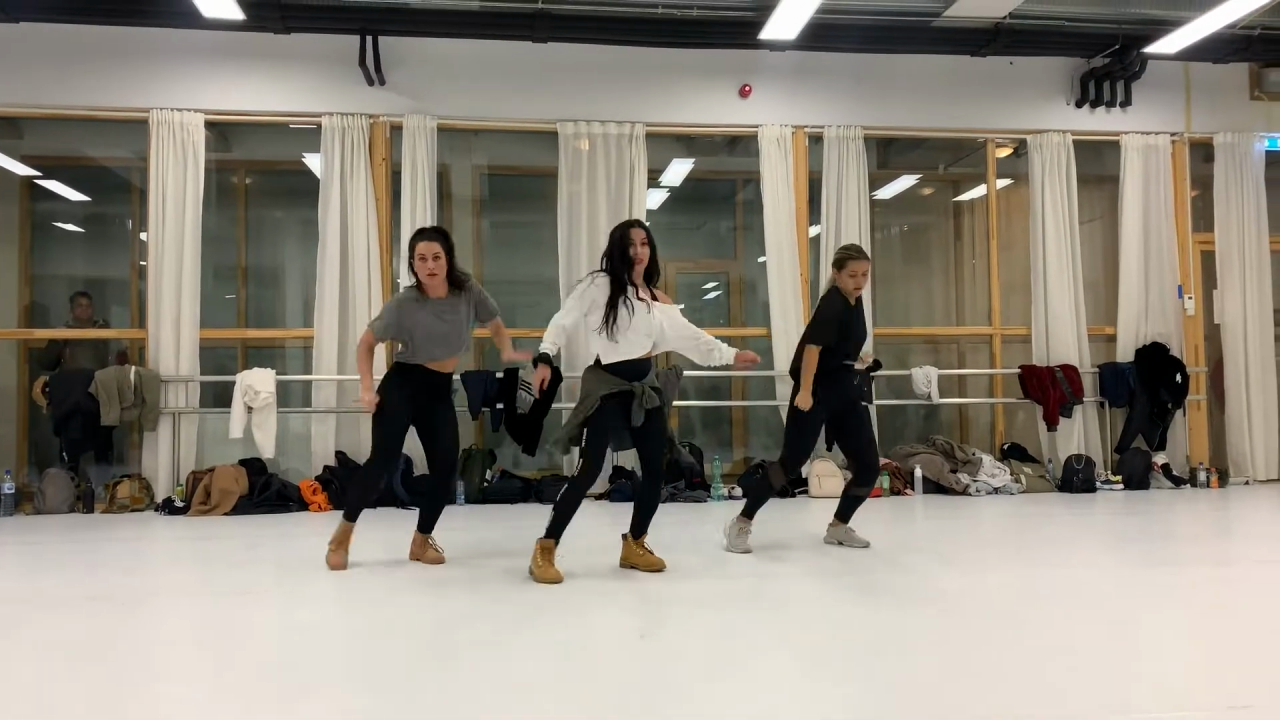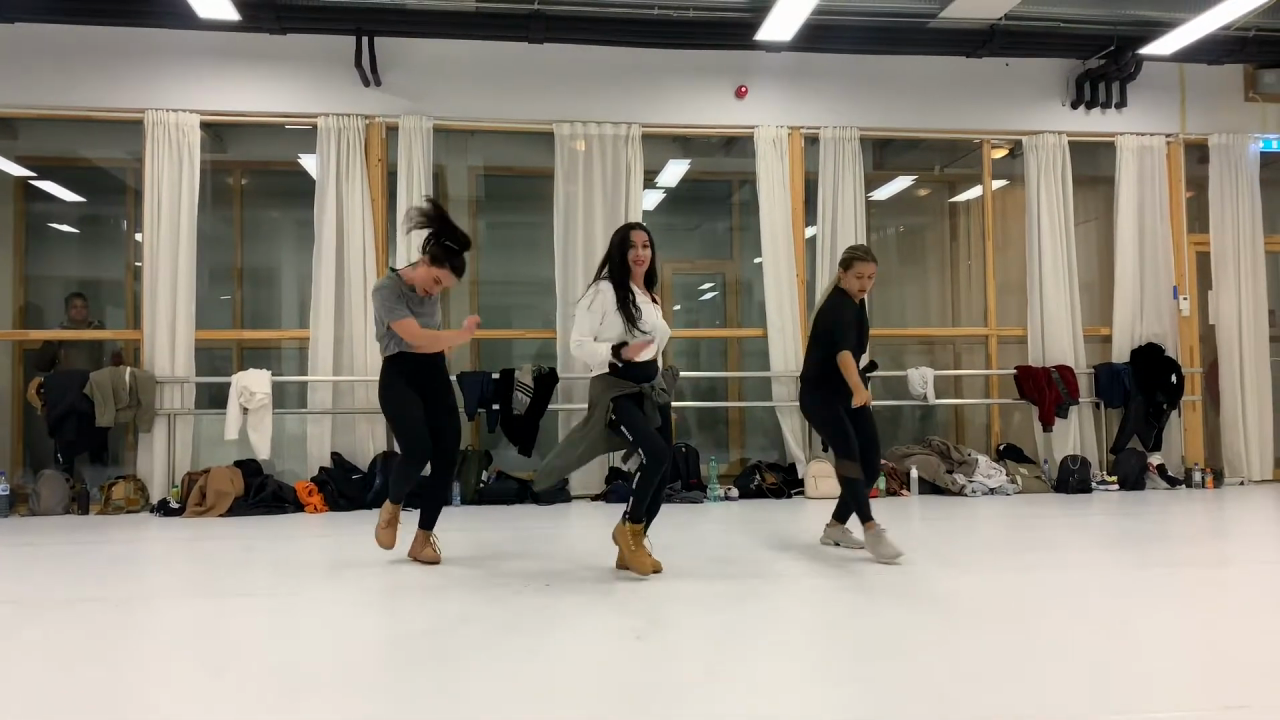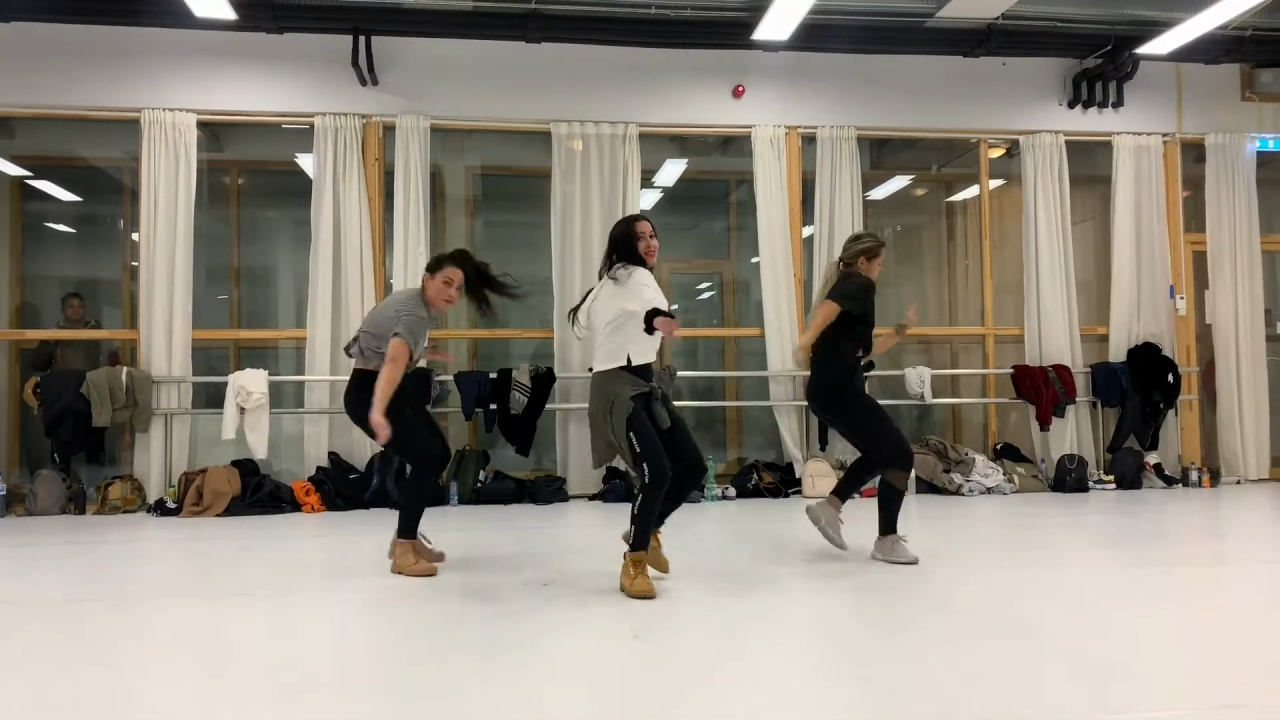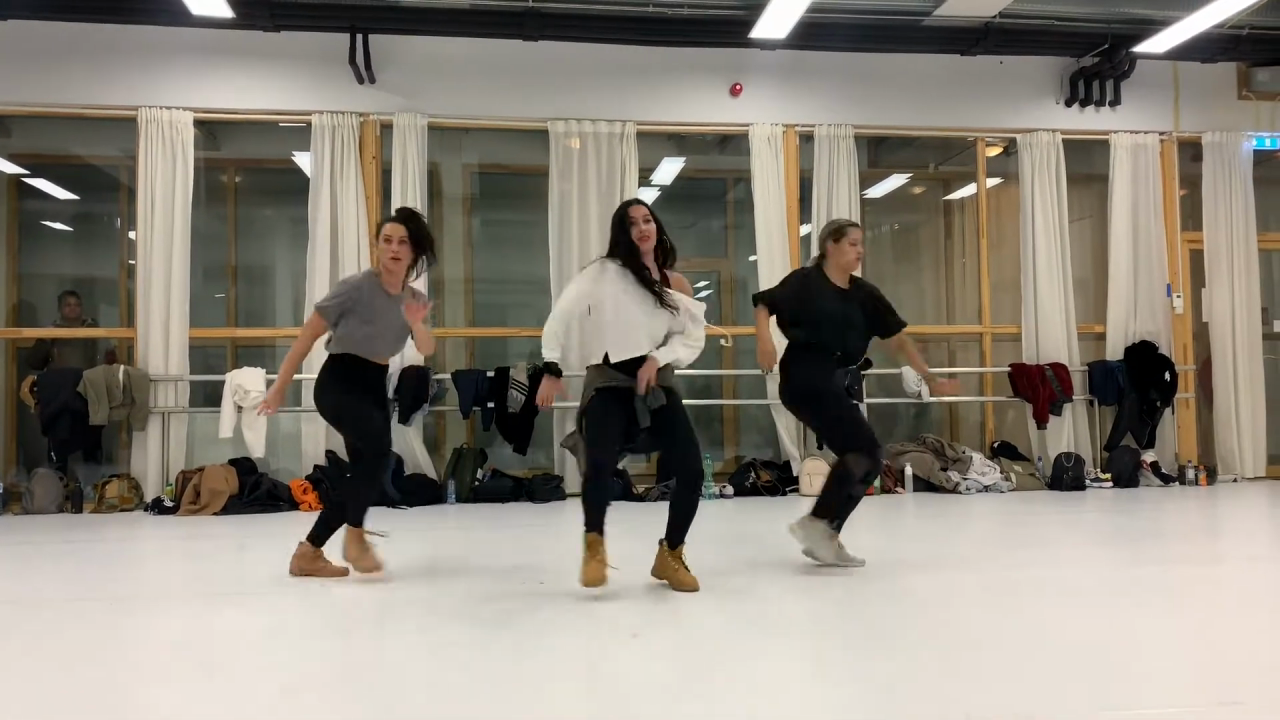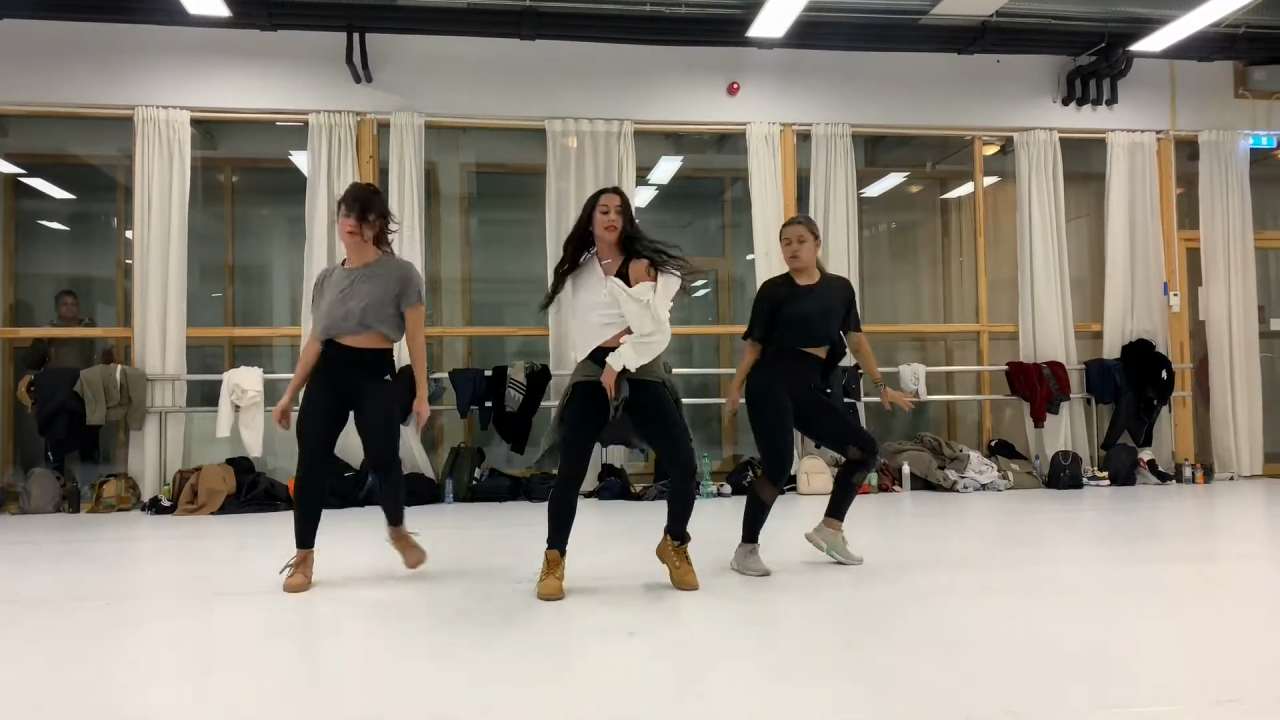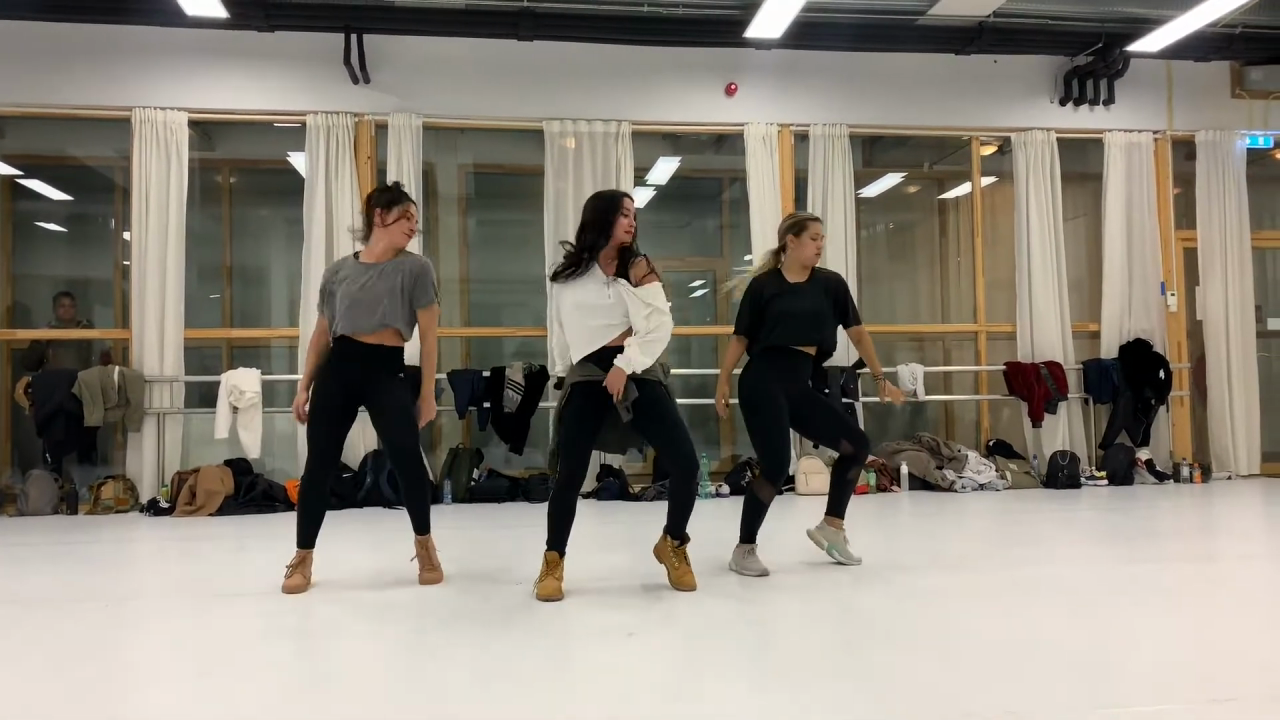
dt=0.3s
person 1, frame 1
left shoulder: (657, 298)
right shoulder: (598, 284)
left elbow: (687, 335)
right elbow: (563, 321)
left wrist: (729, 354)
right wrist: (544, 359)
left hip: (645, 386)
right hip: (605, 385)
left knee: (655, 469)
right knee: (591, 466)
left ankle: (634, 544)
right ankle: (546, 547)
person 1, frame 2
left shoulder: (651, 297)
right shoulder: (604, 291)
right elbow: (579, 343)
left wrist: (661, 383)
right wrist: (620, 351)
left hip: (651, 388)
right hip: (617, 388)
left knee: (662, 470)
right knee: (657, 456)
left ankle: (632, 545)
right ankle: (630, 529)
person 1, frame 3
left shoulder: (622, 280)
right shoulder: (634, 275)
left elbow: (582, 318)
right elbow: (646, 301)
right wrist: (662, 317)
left hip: (646, 385)
right hip: (617, 387)
left knee: (692, 467)
right knee: (658, 471)
left ankle: (647, 530)
right ankle: (635, 563)
person 1, frame 4
left shoulder: (672, 282)
right shoulder: (604, 272)
left elbow: (693, 335)
right elbow: (563, 315)
left wrist: (660, 359)
right wrist: (552, 369)
left hip: (655, 383)
right hip: (609, 382)
left knee: (691, 471)
right knee: (601, 466)
left ankle: (670, 555)
right ankle: (594, 544)
person 1, frame 5
left shoulder: (642, 265)
right shoulder: (575, 269)
left elbow: (657, 331)
left wrist: (619, 361)
left hip: (641, 371)
right hip: (592, 373)
left knee: (683, 465)
right knee: (570, 471)
left ankle: (674, 545)
right ankle: (554, 561)
person 1, frame 6
left shoulder: (638, 266)
right shoulder: (568, 274)
left elbow: (658, 328)
right elbow: (561, 332)
left wrist: (626, 366)
right wrist: (563, 379)
left hip: (638, 372)
right hip: (587, 376)
left knee: (685, 463)
right knee: (570, 474)
left ankle: (672, 545)
right ankle: (553, 562)
person 2, frame 1
left shoulder: (469, 291)
right shoulder: (403, 304)
left elbow: (496, 326)
right elbow: (365, 344)
left wrist: (507, 352)
right wrist: (367, 388)
left hip: (438, 390)
right hip: (400, 385)
left knee: (446, 468)
right knee: (384, 457)
left ankle: (422, 537)
right ankle: (344, 531)
person 2, frame 2
left shoulder: (435, 281)
right shoulder: (386, 290)
right elbow: (418, 338)
right wrist: (461, 335)
left hip: (435, 374)
right hip: (400, 375)
left knee: (446, 458)
right knee: (416, 452)
left ankle: (424, 536)
right ankle: (391, 508)
person 2, frame 3
left shoulder: (413, 297)
right shoulder: (413, 313)
right elbow: (395, 360)
right wrist: (377, 412)
left hip: (388, 391)
right hip: (366, 392)
left knee: (439, 454)
right knee: (428, 456)
left ankle: (408, 537)
right ankle: (403, 547)
person 2, frame 4
left shoulder: (412, 297)
right shoulder: (354, 287)
left elbow: (427, 350)
right elbow: (308, 335)
left wrist: (418, 324)
right wrist: (278, 386)
left hip: (375, 386)
right hip: (340, 382)
left knee: (366, 469)
right knee: (378, 443)
left ankle: (309, 554)
right ankle: (355, 534)
person 2, frame 5
left shoulder: (401, 271)
right shoulder: (327, 278)
left elbow: (416, 333)
right elbow: (315, 341)
left wrist: (422, 392)
right wrist: (291, 393)
left hip: (375, 372)
right hip: (329, 371)
left knee: (383, 460)
right knee: (312, 465)
left ankle: (397, 529)
right ankle: (303, 558)
person 2, frame 6
left shoulder: (416, 268)
right shoulder: (338, 271)
left elbow: (428, 333)
right elbow: (323, 332)
left wrist: (427, 392)
right wrist: (304, 387)
left hip: (387, 370)
right hip: (339, 367)
left knee: (408, 458)
right knee: (319, 464)
left ankle: (424, 547)
right ankle: (303, 559)
person 3, frame 1
left shoulder: (855, 301)
right shoulder: (833, 303)
right elbow: (812, 345)
right wrist: (805, 391)
left hip: (847, 392)
right hip: (817, 392)
left knee: (869, 466)
right knee: (794, 459)
left ankle: (838, 526)
right ankle: (742, 522)
person 3, frame 2
left shoulder: (854, 302)
right shoulder: (839, 306)
right elbow: (843, 352)
right wrist: (857, 388)
left hip: (845, 391)
right hip: (820, 391)
left knee: (871, 464)
right knee: (847, 447)
left ankle: (836, 527)
right ankle: (870, 529)
person 3, frame 3
left shoulder: (847, 288)
right shoulder: (861, 285)
right elbow: (830, 304)
left wrist: (900, 330)
right wrist: (809, 338)
left hip: (827, 388)
right hip: (840, 387)
left knee: (878, 453)
right knee: (900, 455)
left ankle: (828, 507)
right ankle: (888, 540)
person 3, frame 4
left shoulder: (865, 293)
right shoulder: (806, 280)
left elbow: (898, 337)
right elbow: (762, 305)
left wrist: (930, 378)
right wrist: (765, 339)
left hip: (831, 382)
right hip: (805, 378)
left knee: (867, 460)
right knee: (865, 448)
left ankle: (826, 539)
right ankle: (814, 522)
person 3, frame 5
left shoulder: (839, 288)
right shoulder: (774, 289)
left elbow: (855, 339)
right elbow: (754, 342)
left wrist: (881, 385)
right wrist: (736, 386)
left hip: (808, 388)
right hip: (770, 383)
left knee: (864, 450)
right knee: (778, 465)
left ankle: (829, 529)
right ankle: (746, 548)
person 3, frame 6
left shoulder: (830, 283)
right shoulder: (763, 285)
left elbow: (856, 331)
right elbow: (741, 336)
left wrist: (879, 378)
right wrist: (723, 381)
left hip: (799, 386)
right hip: (762, 382)
left knee: (856, 444)
right knee: (776, 466)
left ankle: (831, 527)
right ankle: (744, 549)
